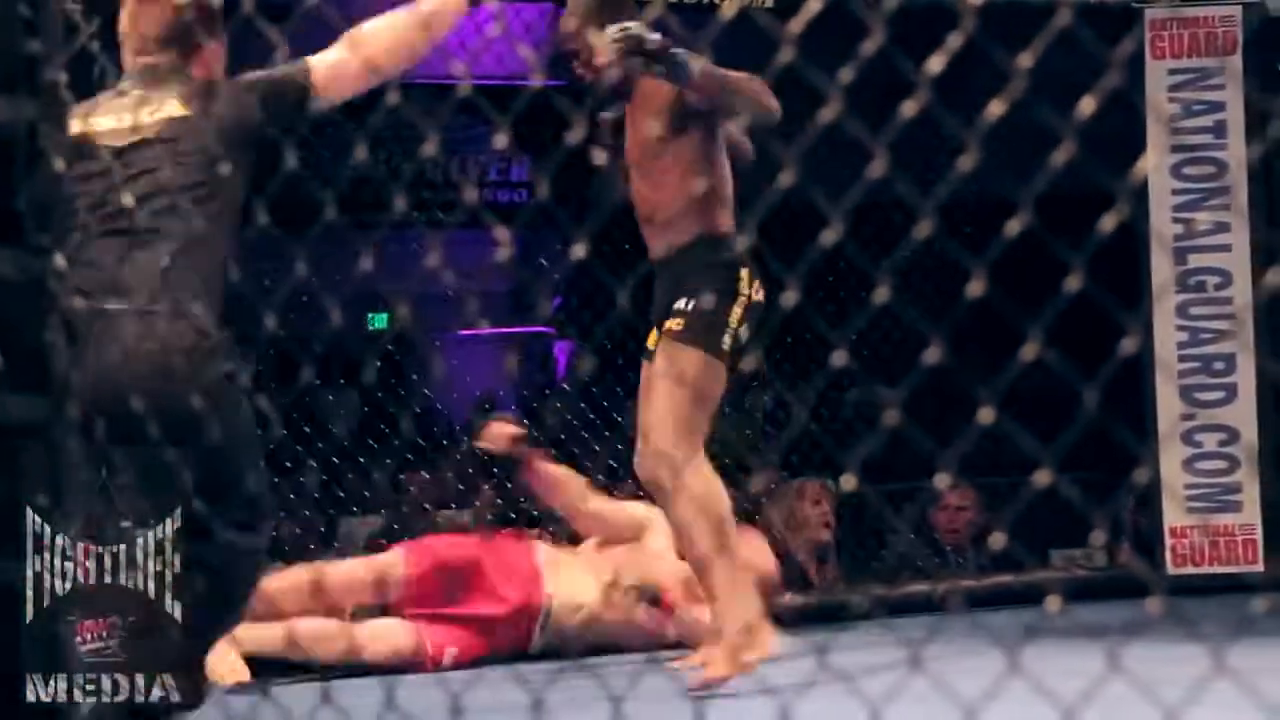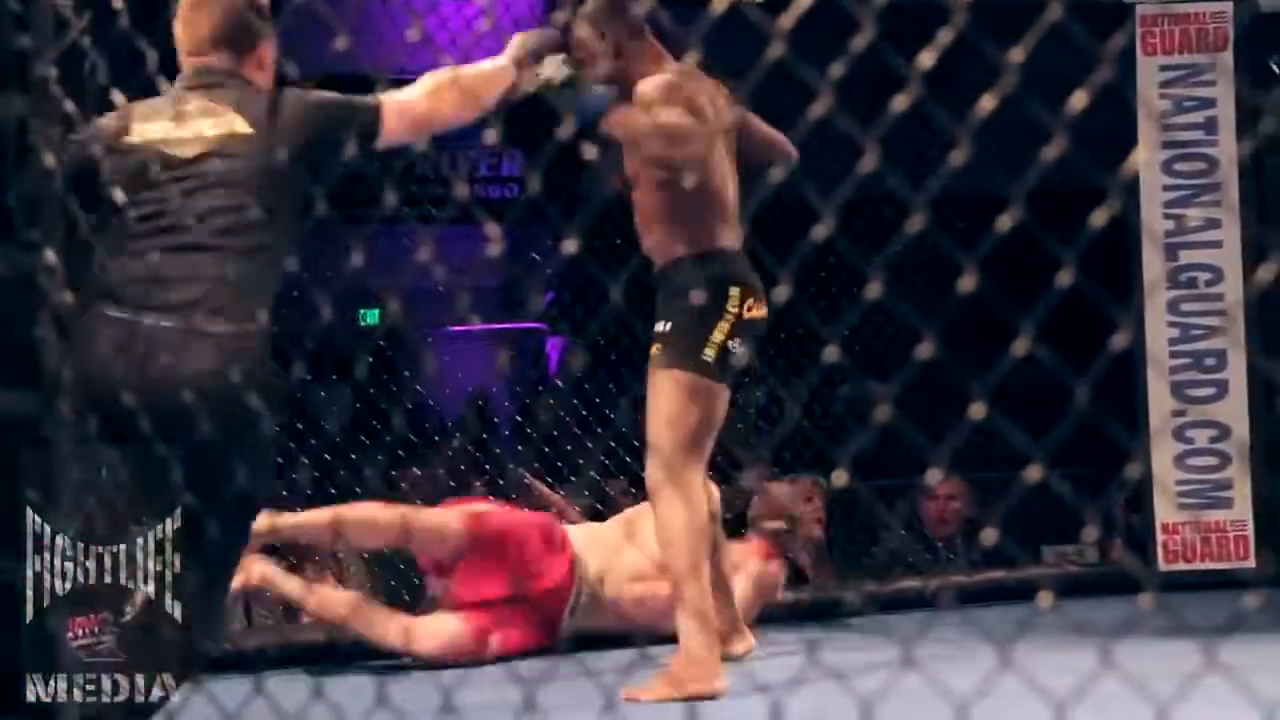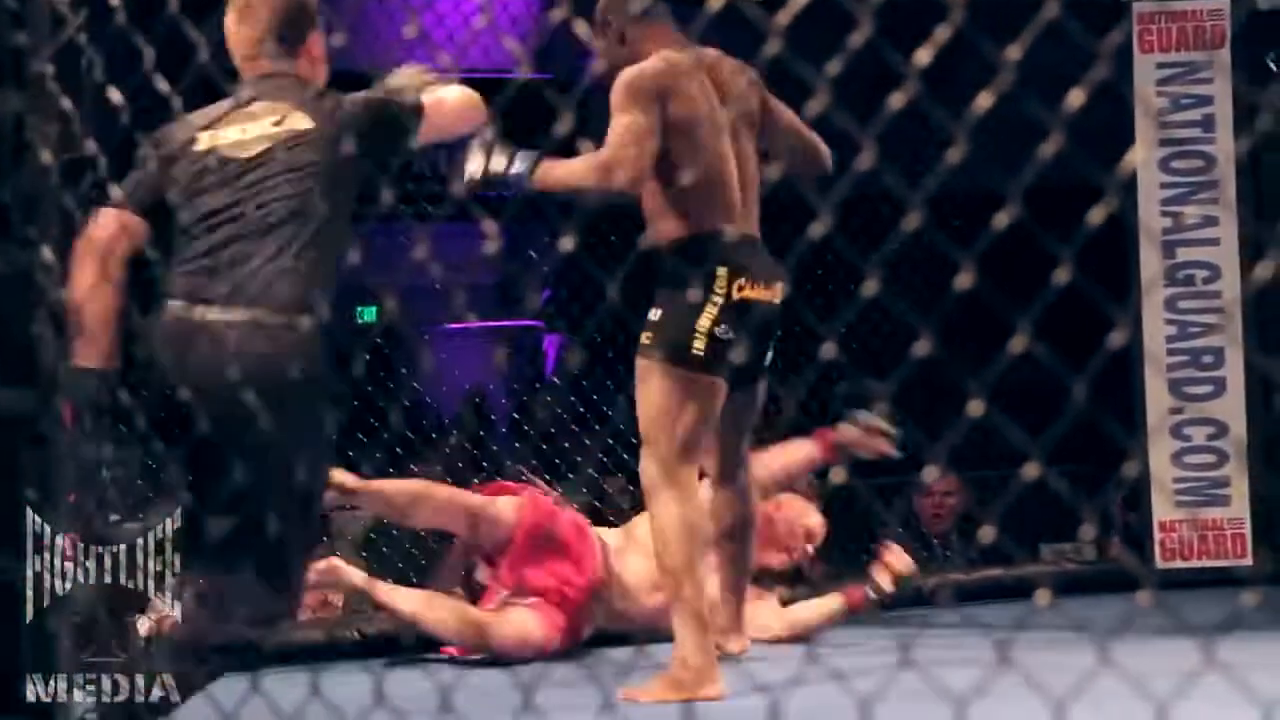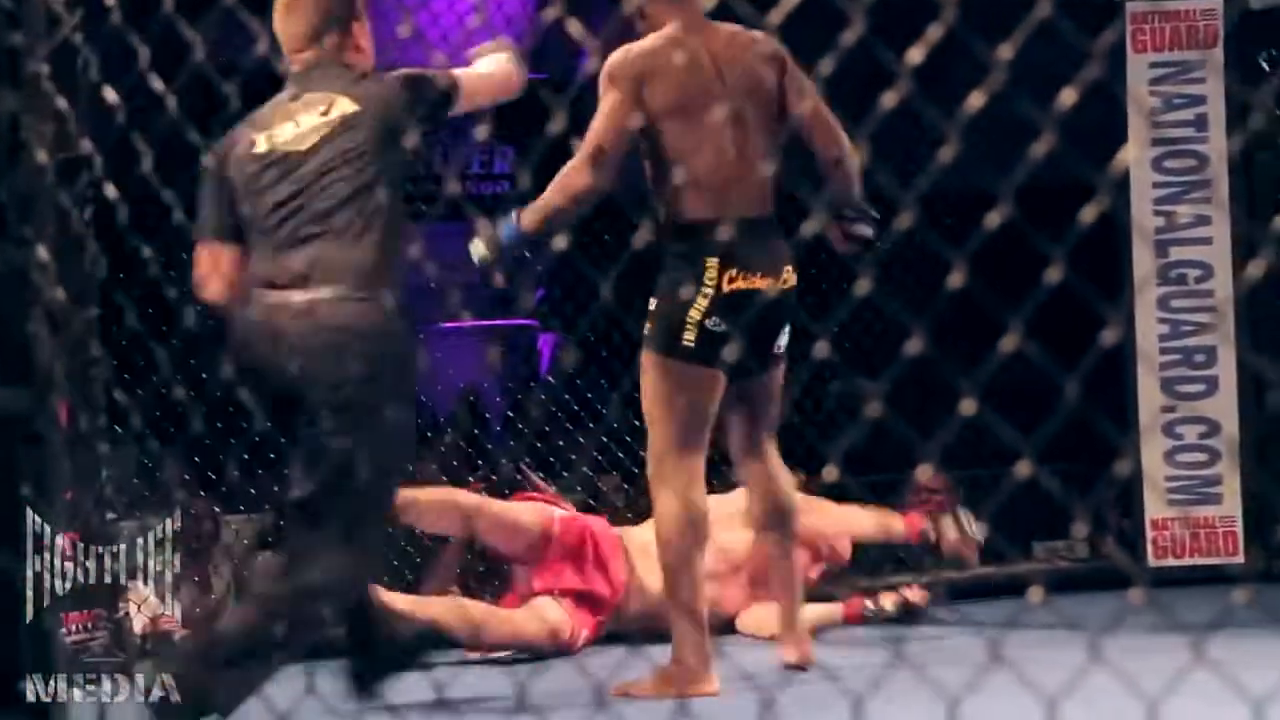
dt=0.1s
person 1, frame 1
left shoulder: (75, 126)
right shoulder: (229, 105)
right elbow: (367, 57)
left hip: (75, 355)
right hip: (169, 353)
right knee: (233, 536)
person 1, frame 2
left shoulder: (111, 132)
right shoulder: (293, 118)
right elbow: (438, 103)
right wrist: (516, 61)
left hip: (104, 353)
right hip: (212, 361)
right knee: (210, 546)
person 1, frame 3
left shoulder: (176, 138)
right shoulder: (344, 117)
left elbow: (97, 246)
right elbow: (465, 110)
left wrist: (90, 363)
right wrist: (409, 89)
left hip: (182, 347)
right hip: (272, 350)
left knee: (217, 528)
right knee: (264, 549)
person 1, frame 4
left shoulder: (240, 143)
right shoulder: (388, 93)
left elbow: (215, 278)
right elbow: (503, 77)
left hip: (266, 326)
right hip: (352, 329)
left knee: (321, 510)
right knee: (337, 530)
left ankle: (365, 640)
right ankle: (212, 663)
person 2, frame 1
left shoulder: (668, 77)
right shoulder: (653, 90)
left elbow: (764, 103)
right elbow: (740, 137)
left wrist: (676, 60)
left hip: (707, 277)
right hip: (690, 282)
left knee: (669, 449)
right knee: (659, 455)
left ankle: (743, 624)
right ankle: (725, 615)
person 2, frame 2
left shoulder: (657, 93)
right shoulder: (701, 90)
left elbow: (684, 146)
right elbow: (783, 153)
left wrist: (599, 111)
left hip: (704, 293)
right hip: (709, 293)
left knee: (670, 473)
right knee: (679, 468)
left ankle: (698, 659)
right ankle: (720, 622)
person 2, frame 3
left shoulder: (642, 80)
right shoulder: (730, 73)
left elbow: (618, 172)
right elbow: (813, 154)
left wrist: (515, 165)
right wrist: (749, 153)
left hip: (697, 281)
right hip: (753, 273)
left knee: (667, 470)
right knee: (726, 458)
left ankle: (695, 662)
right ankle: (733, 620)
person 2, frame 4
left shoulder: (633, 64)
left elbow: (587, 173)
right elbow: (836, 149)
left wrist: (511, 232)
right wrist: (851, 209)
left hip: (699, 268)
right hip: (770, 262)
left knee: (673, 465)
right knee: (756, 452)
left ankle: (689, 662)
right ankle: (792, 629)
person 3, frame 1
left shoulder: (695, 605)
right shoulder: (657, 529)
right elbow: (585, 509)
right wrist: (526, 456)
left hip: (518, 627)
right hip: (509, 571)
left knee: (384, 643)
right knee: (365, 580)
left ankle: (243, 639)
right ankle: (221, 631)
person 3, frame 2
left shoulder: (730, 600)
left elbow: (732, 642)
left hip: (545, 616)
right hip: (547, 553)
left knee: (424, 637)
right knee: (424, 526)
right ankle: (271, 526)
person 3, frame 3
left shoulder: (753, 599)
left elbow: (769, 625)
right elbow: (751, 474)
left wrist: (863, 594)
right wrist: (831, 441)
left hip: (571, 611)
right hip: (565, 549)
left knee: (522, 636)
right knee: (474, 511)
left ankle: (352, 577)
right ankle: (347, 488)
person 3, frame 4
left shoulder: (760, 597)
right shoulder: (754, 513)
left elbow: (761, 625)
right elbow: (838, 517)
left wrist: (865, 606)
right wrist: (923, 526)
left hip: (593, 606)
right hip: (590, 552)
left knee: (550, 625)
right knee: (512, 525)
left ankle: (391, 604)
